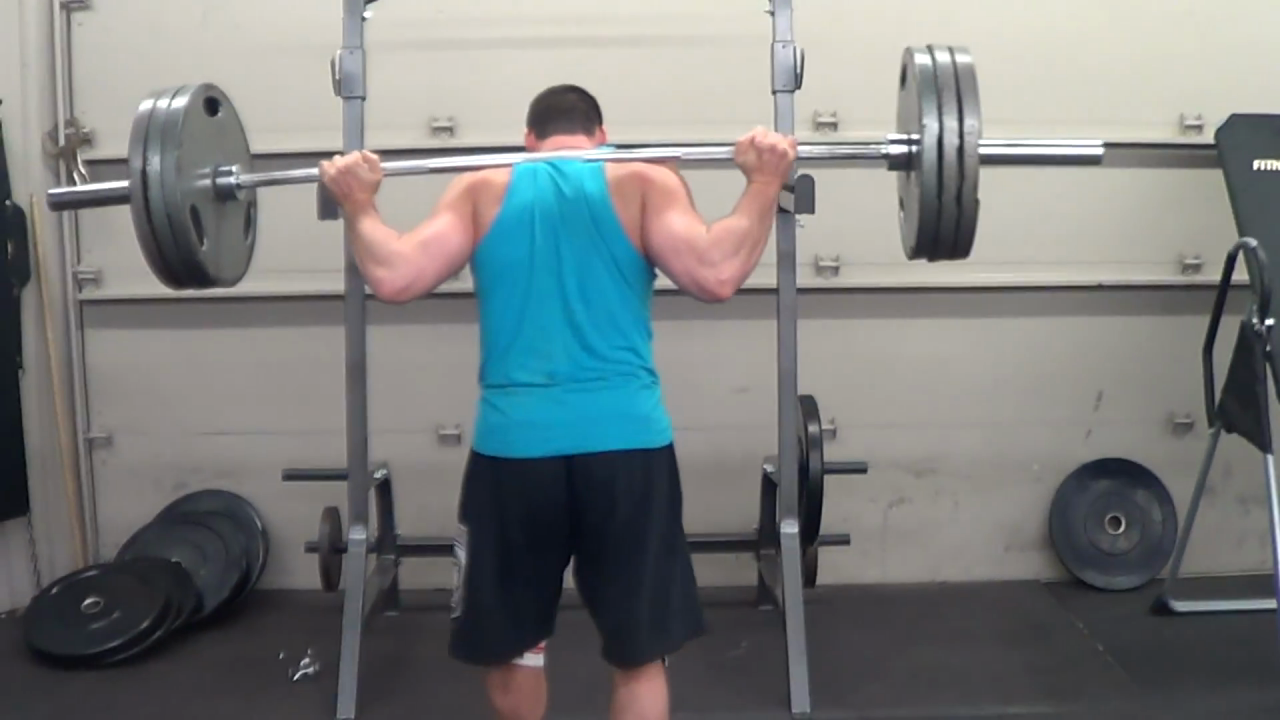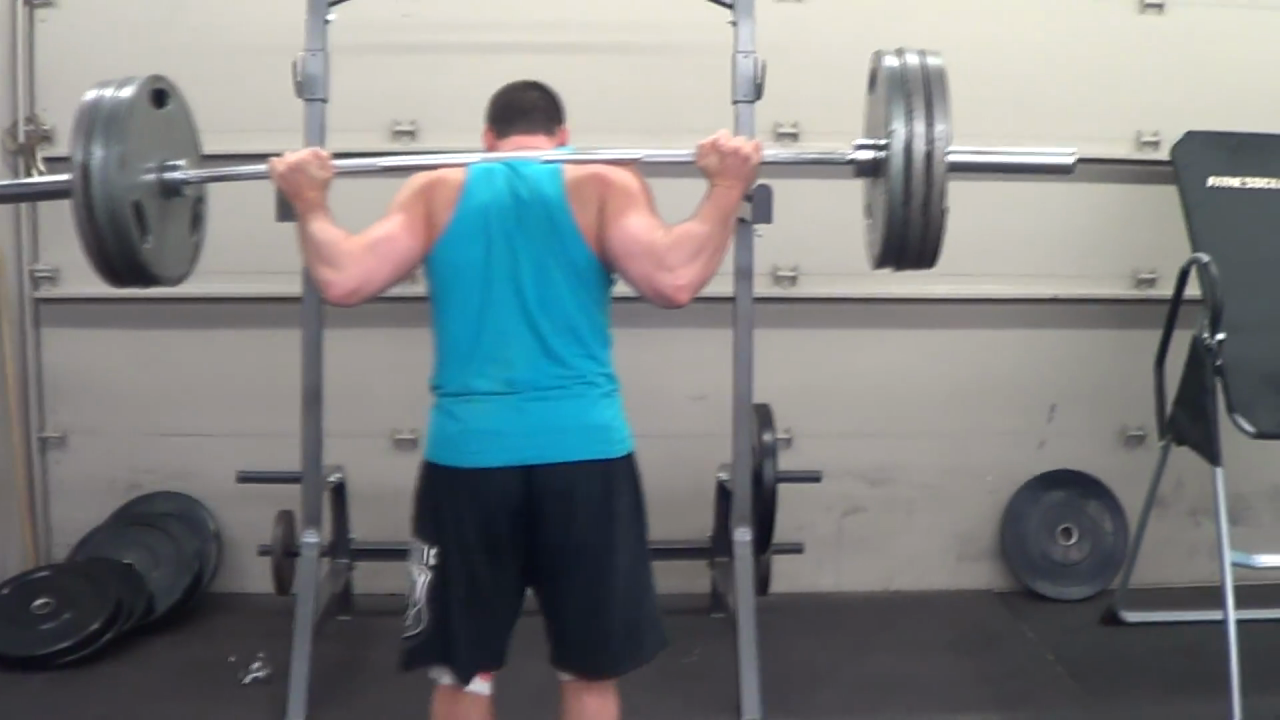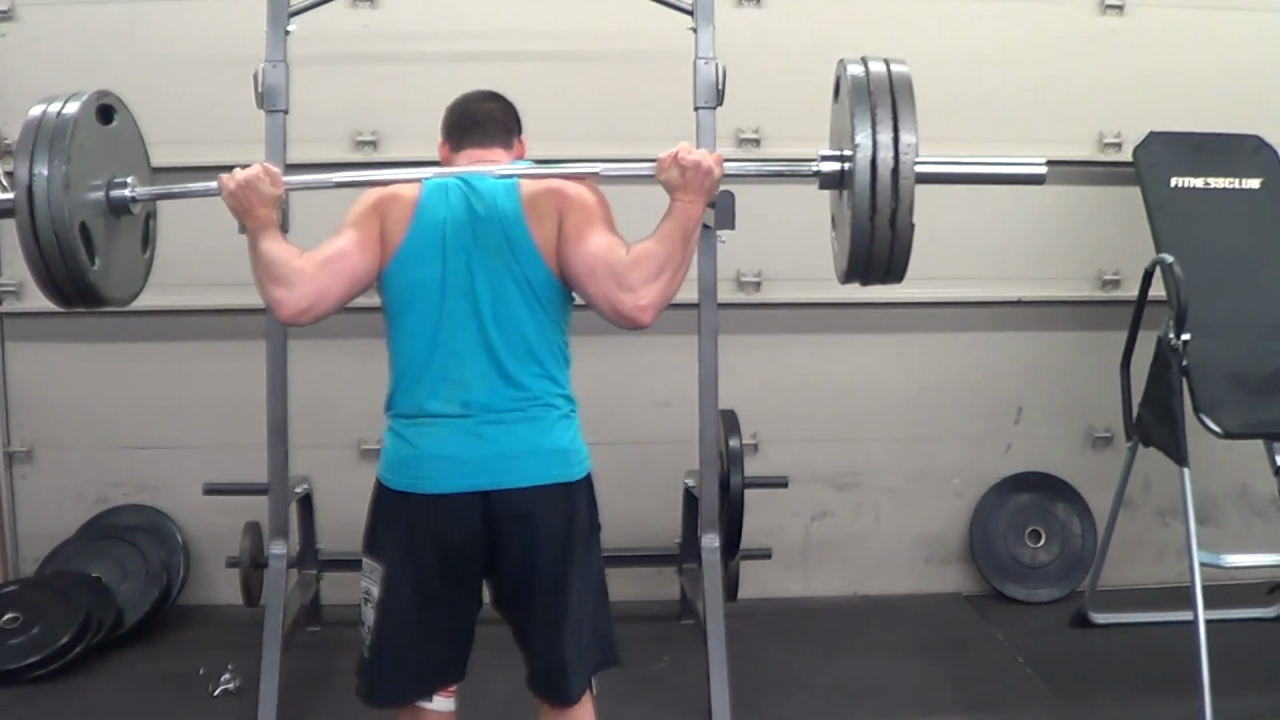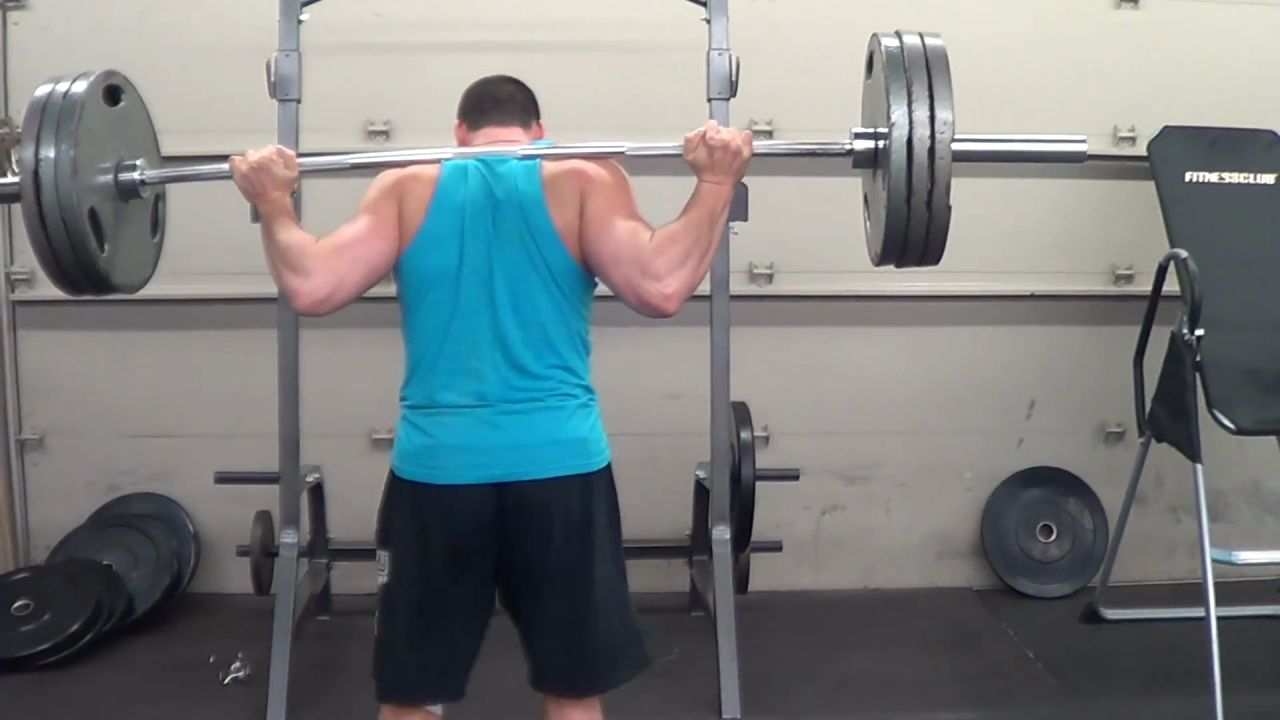
dt=0.5s
person 1, frame 1
left shoulder: (481, 190)
right shoulder: (644, 182)
left elbow: (395, 279)
right elbow: (716, 275)
left wrist: (358, 203)
right wrist: (764, 183)
left hip: (512, 444)
right hip: (626, 441)
left knee: (509, 640)
right knee: (639, 652)
person 1, frame 2
left shoulder: (435, 190)
right shoulder: (604, 184)
left elbow: (343, 281)
right elbow: (674, 281)
left wrist: (308, 200)
right wrist: (727, 186)
left hip: (467, 455)
right hip: (585, 453)
right knee: (590, 667)
person 1, frame 3
left shoulder: (389, 206)
right shoulder: (563, 200)
left elbow: (295, 300)
right elbow: (635, 301)
left wrist: (259, 219)
right wrist: (689, 202)
left hip: (422, 478)
right hip: (543, 475)
person 1, frame 4
left shoulder: (405, 189)
right shoulder: (584, 181)
left elbow: (311, 289)
right elbow: (660, 289)
left wrist: (271, 200)
right wrist: (717, 182)
left hip: (435, 469)
right hip: (560, 466)
